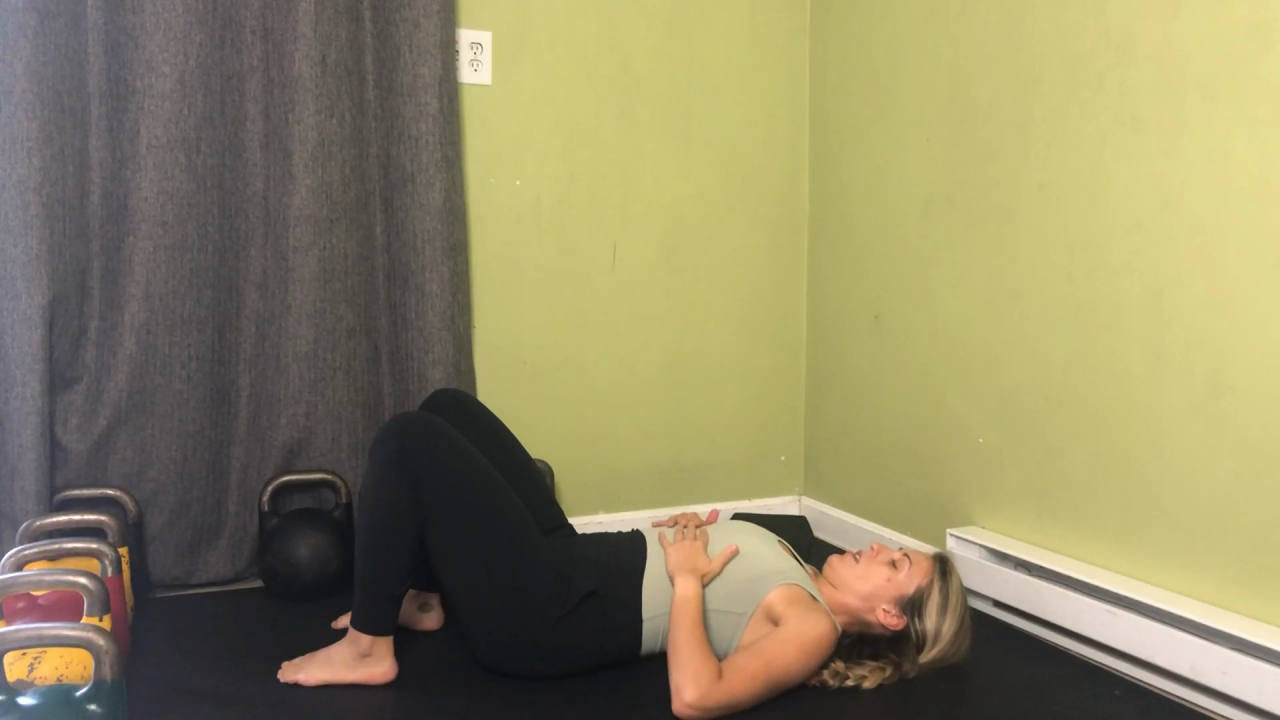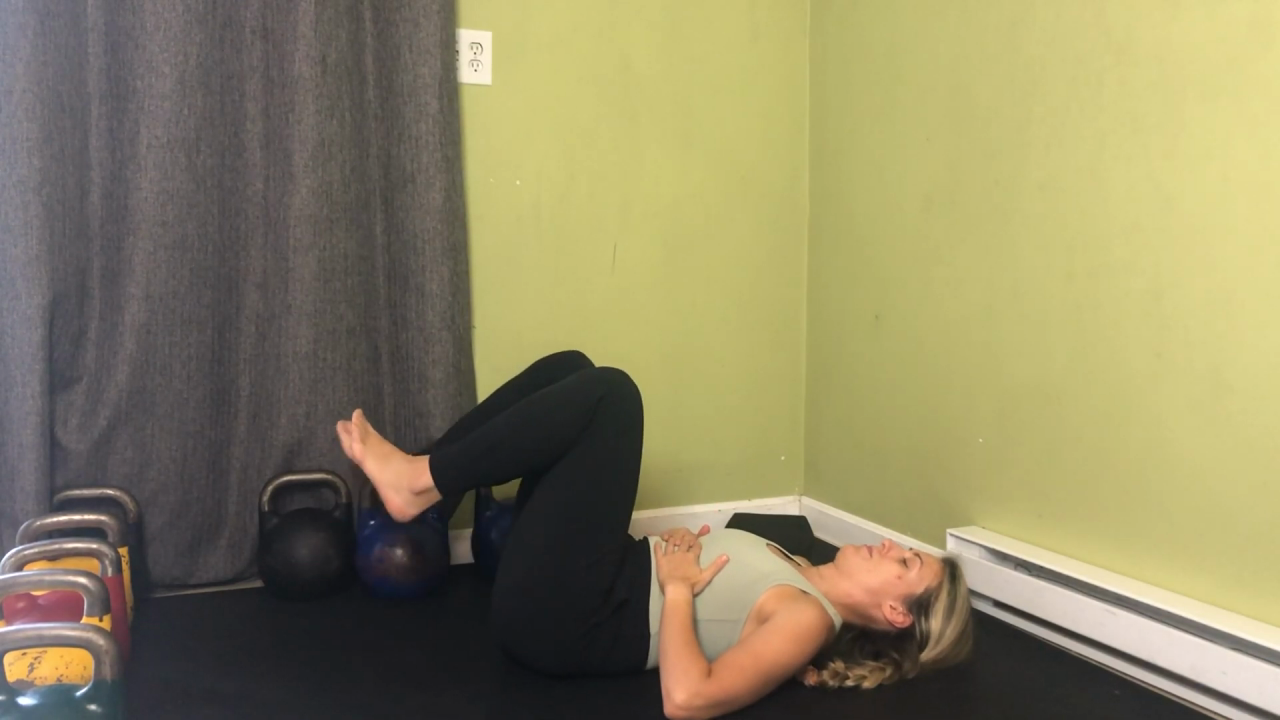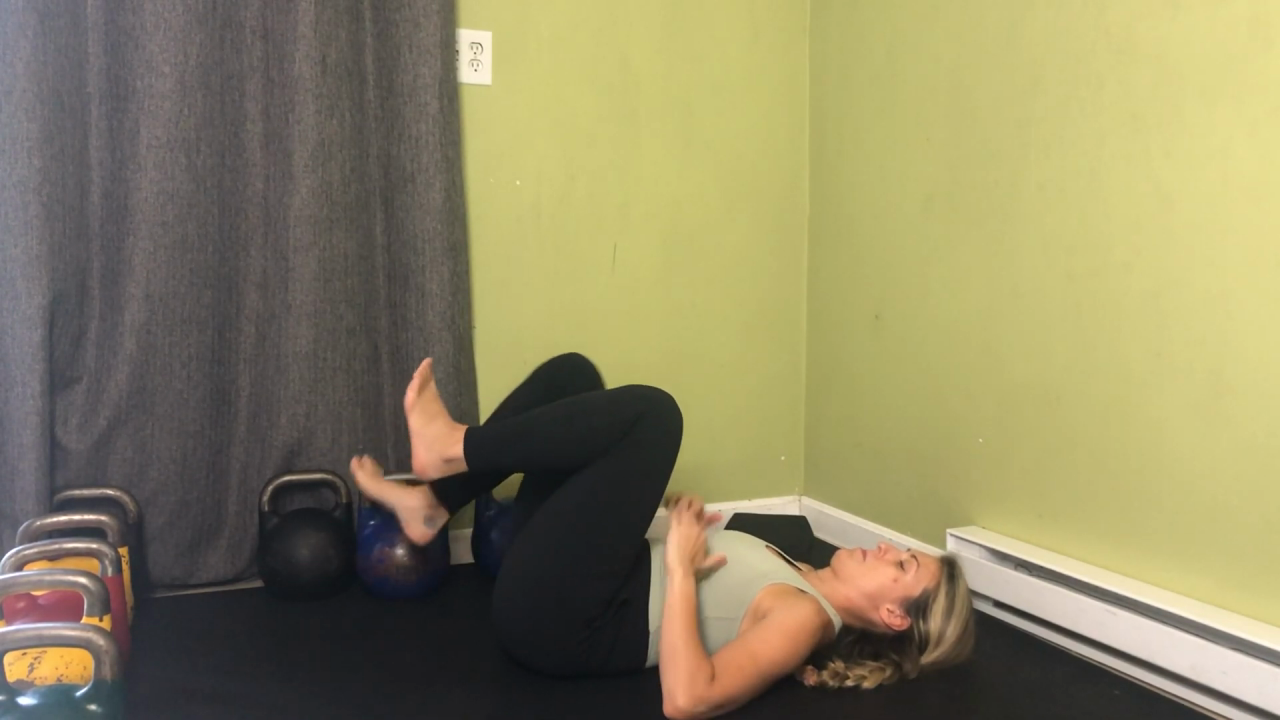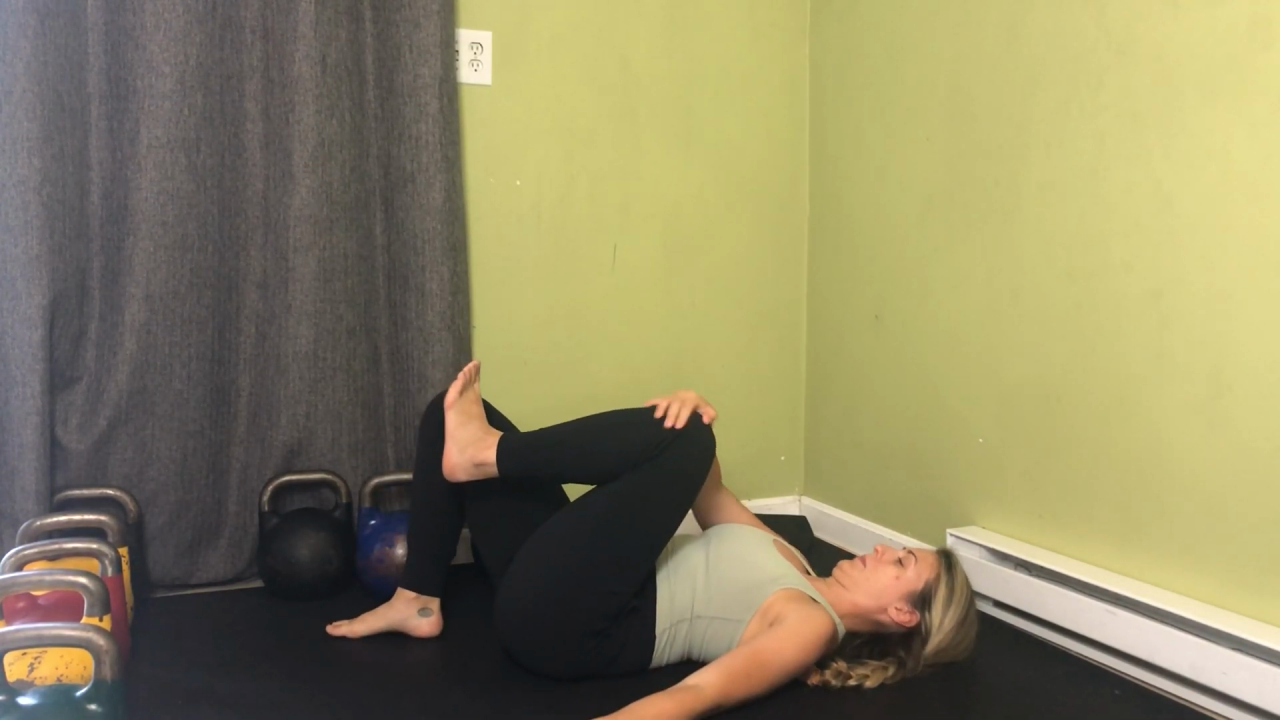
dt=1s
person 1, frame 1
left shoulder: (813, 629)
right shoulder: (801, 580)
left wrist: (687, 579)
right wrist: (690, 533)
left hip: (539, 617)
right hip: (571, 562)
left knee: (405, 443)
right knee: (446, 408)
left ankle: (368, 647)
right ankle: (421, 597)
person 1, frame 2
left shoulder: (808, 619)
right shoulder: (800, 577)
left wrist: (678, 586)
right wrist: (678, 549)
left hip: (557, 617)
right hip: (588, 585)
left knee: (607, 394)
right knee: (568, 371)
left ankle: (421, 482)
right ankle: (422, 477)
person 1, frame 3
left shoulder: (805, 619)
right shoulder: (798, 578)
left wrist: (678, 569)
right wrist: (681, 528)
left hip: (553, 618)
right hip: (587, 583)
left knee: (652, 414)
right knee: (572, 374)
left ankle: (450, 451)
right ankle: (429, 501)
person 1, frame 4
left shoulder: (811, 626)
right shoulder: (790, 564)
right elbow: (706, 495)
right wrist: (693, 415)
left hip: (562, 619)
right hip: (557, 582)
left knee: (683, 444)
right knee: (449, 415)
left ankle: (486, 455)
right ankle: (417, 602)
